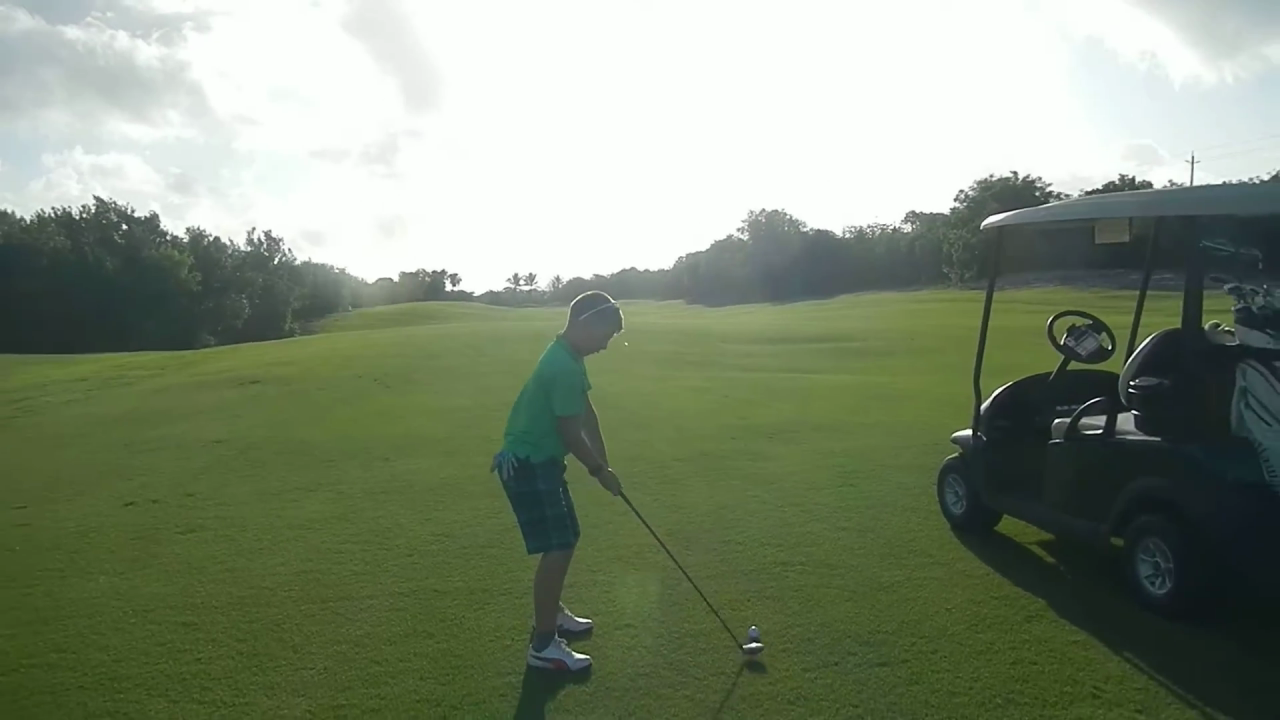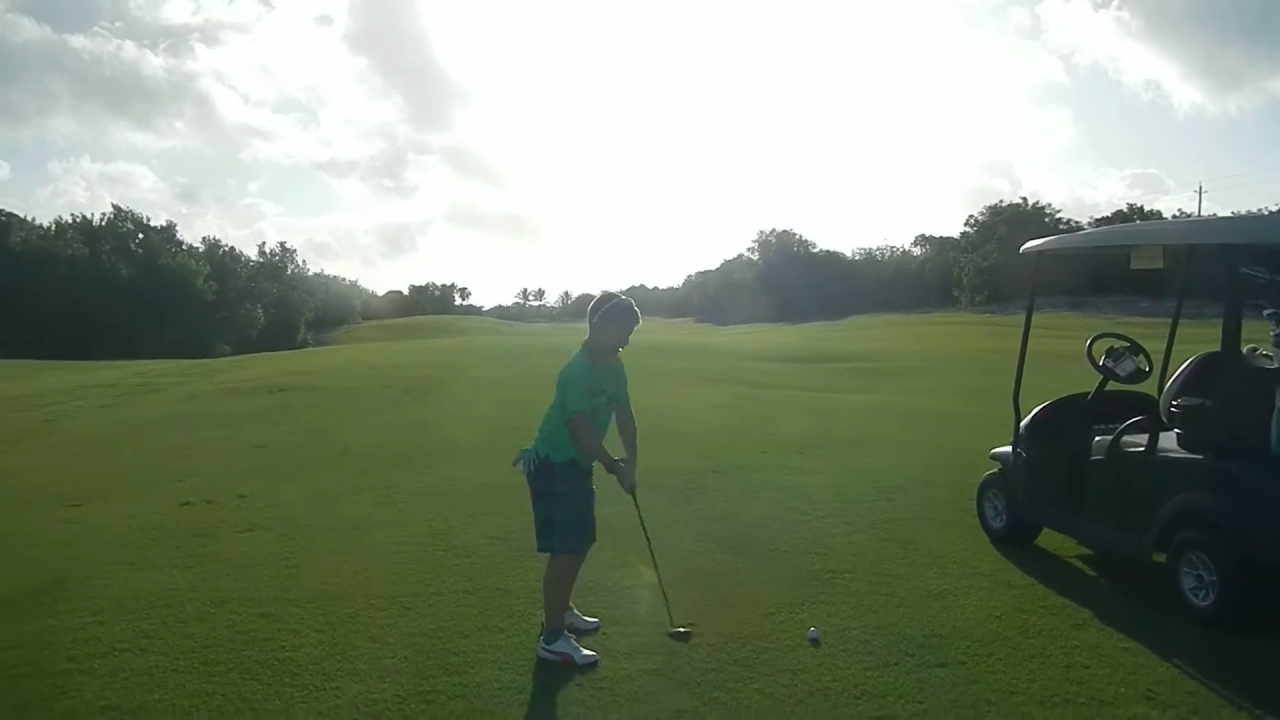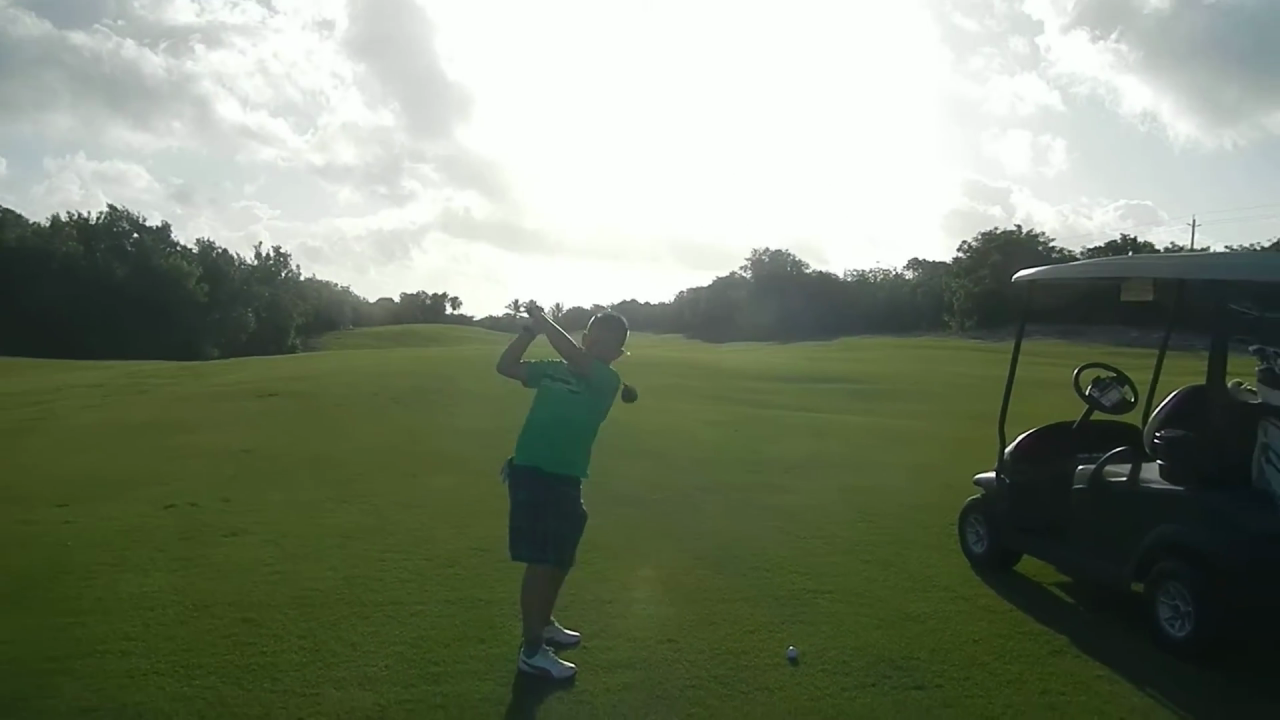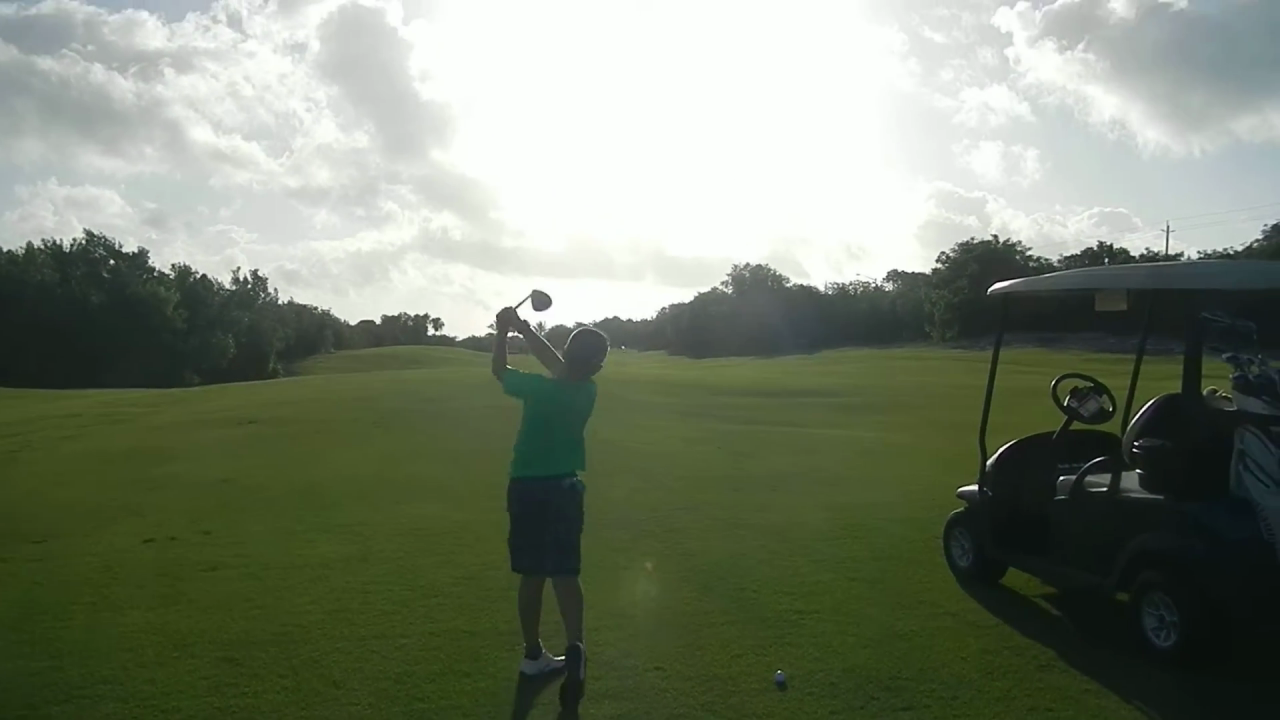
dt=1s
person 1, frame 1
left shoulder: (570, 358)
right shoulder: (561, 367)
left elbow: (586, 412)
right elbow: (570, 431)
left wrist: (603, 461)
right wrist: (599, 471)
left hip: (541, 460)
right hip: (528, 465)
left knee: (565, 540)
right knee: (557, 548)
left ankle: (551, 611)
right ankle: (543, 644)
person 1, frame 2
left shoulder: (614, 368)
right shoulder: (579, 371)
left elbow: (625, 414)
right elbow: (580, 430)
left wrist: (631, 458)
right wrist: (614, 467)
left hip: (575, 465)
right hip: (554, 466)
left knee: (580, 545)
right knee: (565, 550)
left ankle: (562, 611)
right ankle: (552, 638)
person 1, frame 3
left shoulder: (608, 381)
right shoulder: (551, 369)
left elbow: (576, 358)
right elbow: (505, 366)
left wrist: (544, 323)
right wrist: (531, 329)
left hip: (567, 479)
right hip: (531, 473)
left knee: (559, 562)
right knee: (539, 562)
left ankle: (543, 623)
right ankle: (532, 650)
person 1, frame 4
left shoulder: (539, 387)
right shoulder: (587, 392)
left elbow: (498, 369)
right elbow: (557, 367)
left wrist: (502, 330)
right wrist: (524, 329)
left hip: (523, 487)
right hip: (562, 490)
left knee: (531, 574)
right knee: (565, 573)
left ankle: (533, 654)
right ankle: (574, 645)
